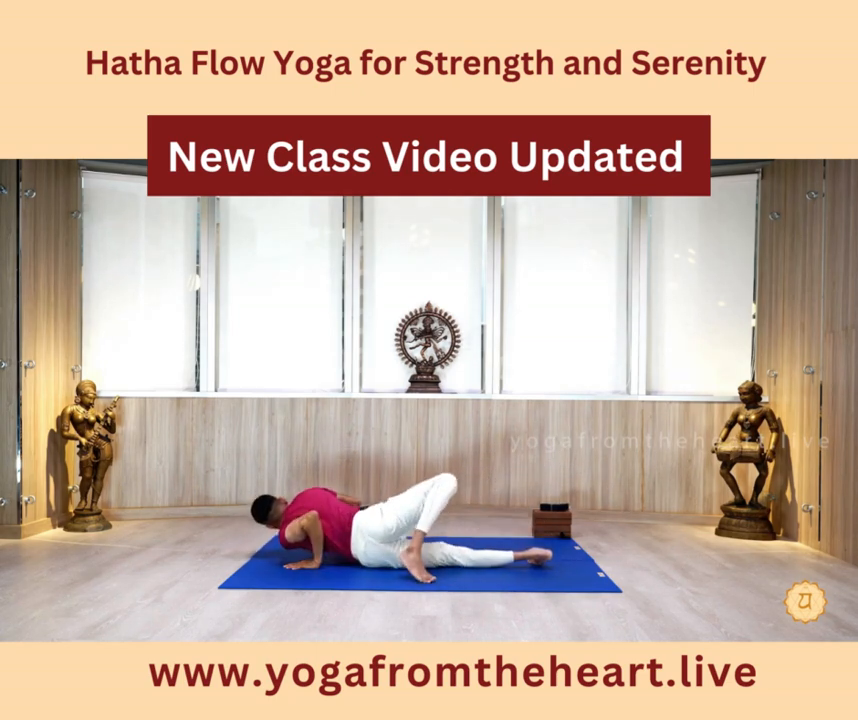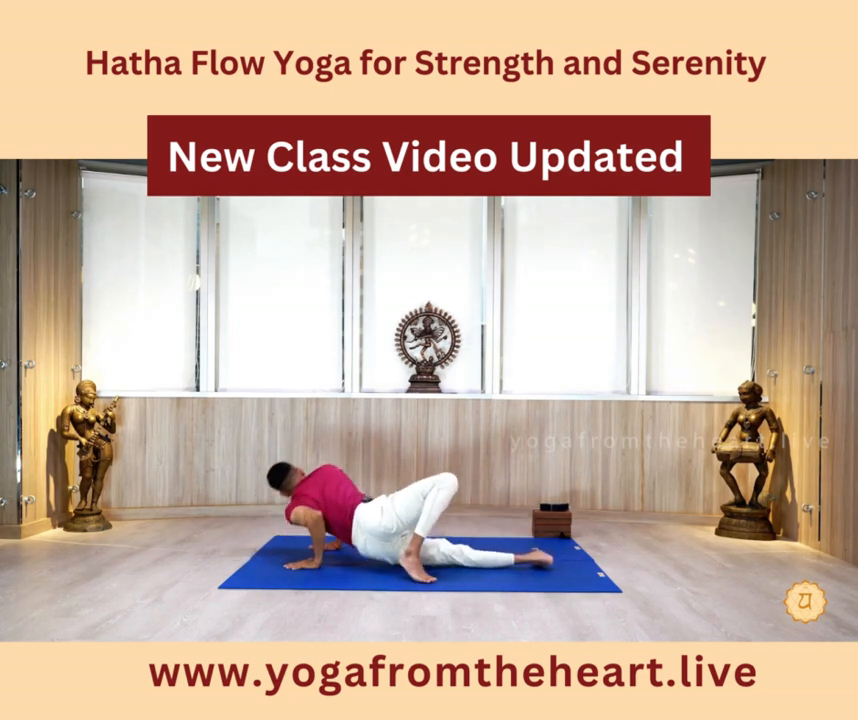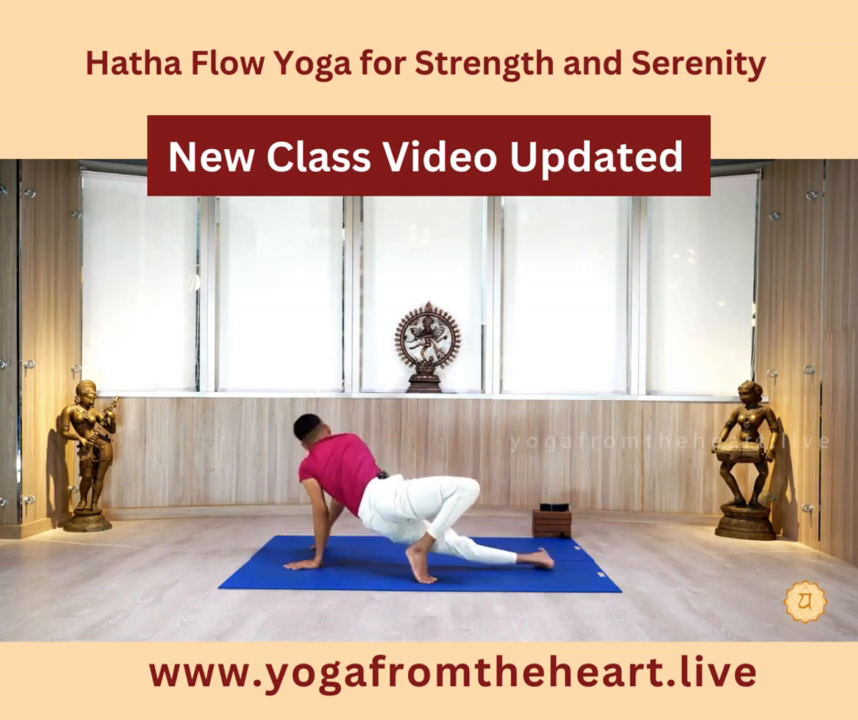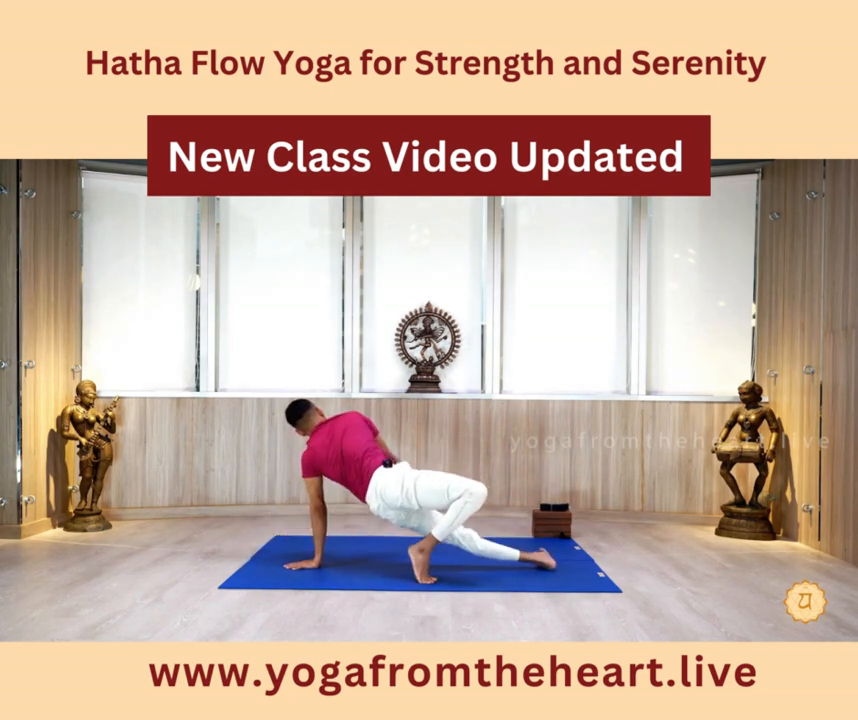
dt=0.4s
person 1, frame 1
left shoulder: (287, 534)
right shoulder: (309, 493)
left elbow: (310, 520)
left wrist: (317, 559)
left hip: (367, 552)
right hip: (372, 523)
left knee: (452, 554)
person 1, frame 2
left shoulder: (293, 510)
right shoulder: (326, 470)
left elbow: (315, 518)
left wrist: (317, 558)
left hip: (369, 543)
right hip: (375, 518)
left knee: (452, 552)
right knee: (446, 481)
person 1, frame 3
left shoulder: (306, 467)
right shoulder: (350, 439)
left elbow: (320, 510)
left wrist: (318, 558)
left hip: (374, 518)
right hip: (385, 495)
left knee: (456, 544)
right knee: (468, 487)
person 1, frame 4
left shoulder: (309, 456)
right shoulder: (352, 417)
left elbow: (317, 508)
left wrist: (317, 558)
left hip: (380, 503)
right hip: (392, 480)
left knee: (459, 535)
right knee: (476, 492)
left ankle: (528, 557)
